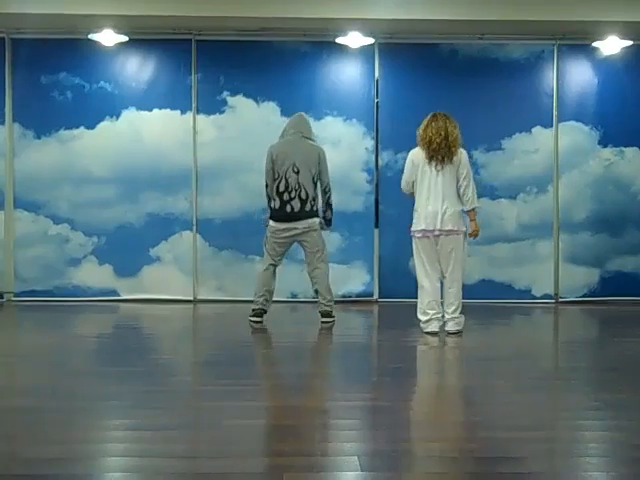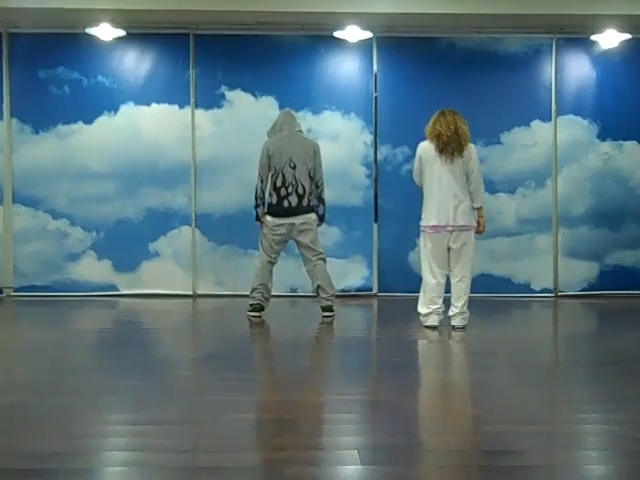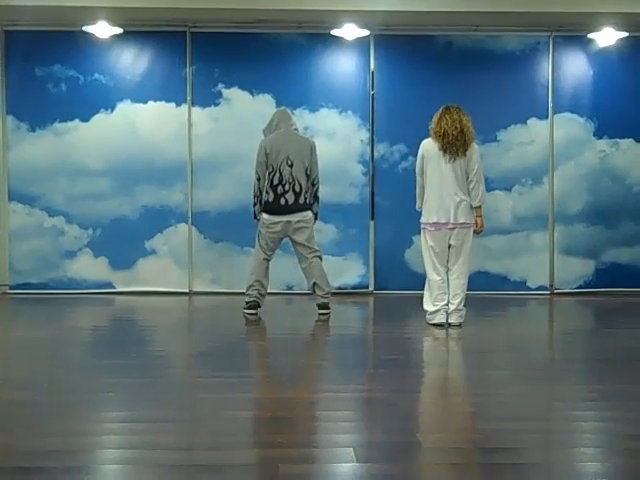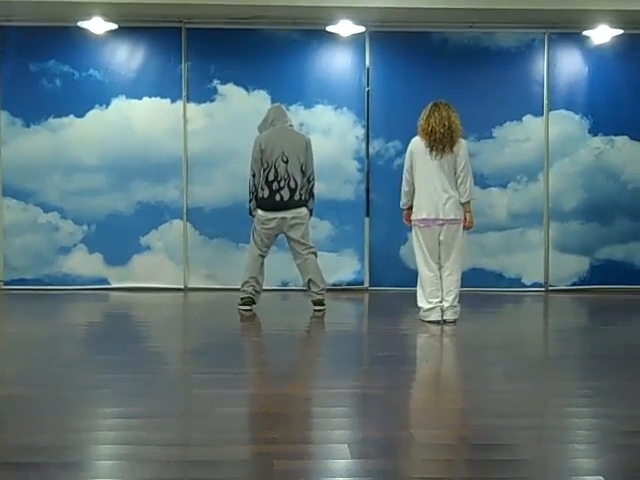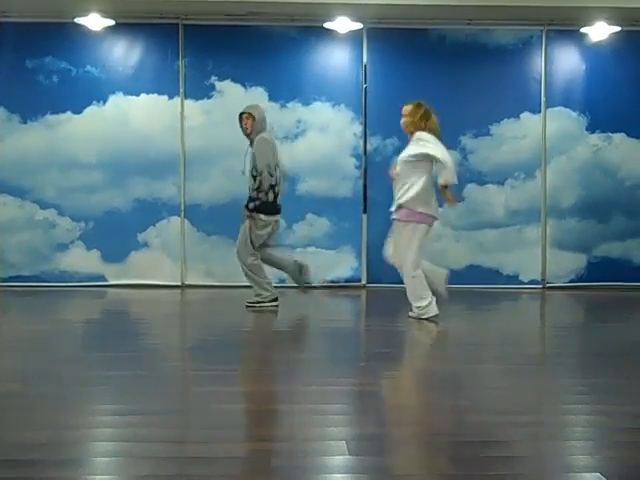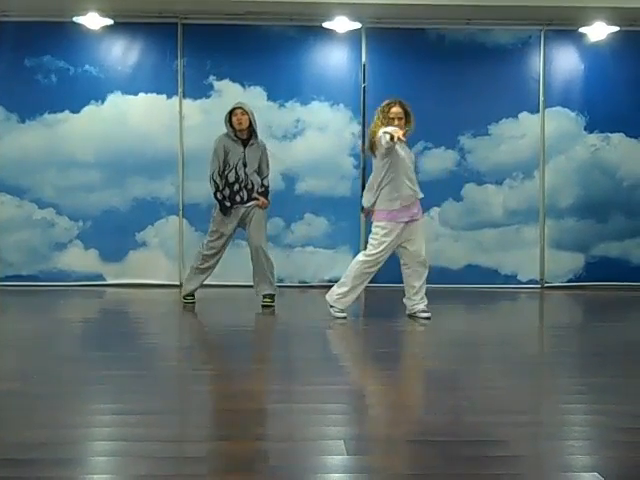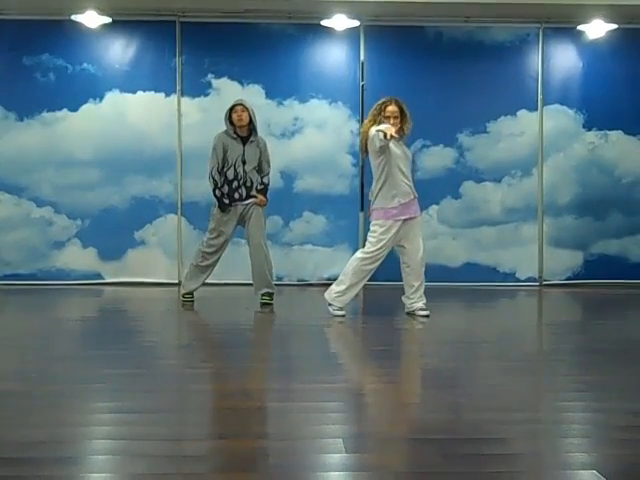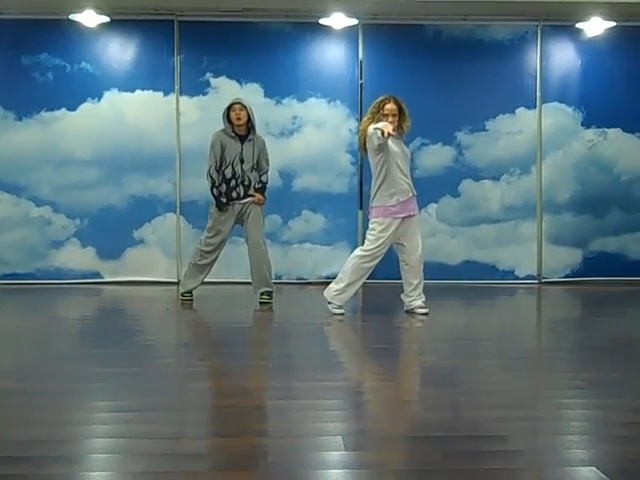
dt=0.5s
person 1, frame 1
left shoulder: (415, 155)
right shoulder: (459, 155)
left elbow: (406, 187)
right elbow: (466, 188)
right wrist: (473, 218)
left hip: (424, 222)
right hip: (451, 221)
left knee: (428, 275)
right knee: (452, 275)
left ankle: (431, 322)
right ankle: (453, 321)
person 1, frame 2
left shoulder: (424, 148)
right shoulder: (468, 150)
left elbow: (418, 180)
right elbow: (475, 184)
right wrist: (480, 214)
left hip: (434, 218)
right hip: (461, 218)
left knee: (433, 271)
right knee: (460, 270)
left ankle: (431, 316)
right ankle: (458, 317)
person 1, frame 3
left shoulder: (427, 146)
right shoulder: (470, 149)
left elbow: (420, 182)
right elbow: (475, 183)
left wrist: (421, 208)
right wrist: (479, 214)
left hip: (433, 215)
right hip: (461, 216)
left knee: (435, 268)
right knee: (458, 268)
left ankle: (437, 313)
right ankle: (455, 315)
person 1, frame 4
left shoulder: (416, 144)
right shoulder: (459, 145)
left elbow: (408, 179)
right elbow: (464, 179)
left wrist: (406, 207)
right wrist: (467, 210)
left hip: (424, 212)
right hip: (451, 212)
left knee: (428, 264)
right knee: (451, 264)
left ankle: (431, 310)
right ankle: (449, 311)
person 1, frame 5
left shoulder: (422, 138)
right shoulder: (414, 142)
left elbow: (444, 159)
left wrist: (445, 187)
right wrist: (399, 172)
left hip: (417, 209)
right hip: (404, 208)
left knee: (406, 261)
right knee: (395, 255)
left ankle: (425, 307)
right ankle: (437, 278)
person 1, frame 6
left shoulder: (400, 142)
right shoulder: (384, 140)
right elbow: (384, 135)
left wrist: (369, 202)
right wrist: (392, 132)
left hip: (412, 209)
right hip: (389, 213)
left knee: (417, 259)
right knee: (371, 258)
left ankle: (416, 304)
right ankle: (337, 299)
person 1, frame 7
left shoulder: (398, 141)
right shoulder: (377, 138)
right elbow: (377, 135)
right wrist: (384, 129)
left hip: (409, 207)
right hip: (387, 211)
left knee: (415, 258)
right knee: (369, 255)
left ankle: (415, 302)
right ankle: (335, 297)
person 1, frame 8
left shoulder: (397, 139)
right shoulder: (376, 137)
right elbow: (375, 133)
right wrist: (382, 127)
left hip: (408, 204)
right hip: (386, 208)
left knee: (413, 255)
right knee: (368, 253)
left ankle: (414, 300)
right ankle: (335, 295)
person 2, frame 1
left shoulder: (275, 149)
right shoulder: (317, 151)
left elbow: (268, 185)
right elbow: (325, 186)
right wrist: (327, 215)
left hip: (280, 220)
right hip: (308, 219)
left knee: (269, 264)
right knee: (318, 264)
left ankle: (258, 309)
right ankle: (326, 310)
person 2, frame 2
left shoulder: (270, 145)
right shoulder: (312, 145)
left elbow: (262, 180)
right elbow: (318, 182)
left wrist: (259, 211)
right wrist: (320, 212)
left hip: (276, 215)
right hip: (305, 215)
left knee: (266, 259)
right knee: (315, 259)
left ankle: (256, 305)
right ankle: (327, 304)
person 2, frame 3
left shoulder: (266, 143)
right shoulder: (308, 143)
left elbow: (260, 180)
right elbow: (314, 180)
left wrist: (257, 209)
right wrist: (314, 210)
left hip: (272, 213)
right hip: (301, 213)
left knee: (262, 256)
right knee: (311, 256)
left ankle: (253, 301)
right ankle: (323, 301)
person 2, frame 4
left shoulder: (262, 140)
right shoulder: (303, 140)
left elbow: (255, 176)
right elbow: (309, 177)
left wrist: (253, 205)
right wrist: (309, 206)
left hip: (267, 209)
right hip: (296, 209)
left knee: (257, 252)
right knee: (306, 253)
left ankle: (248, 297)
right ankle: (318, 298)
person 2, frame 5
left shoulder: (260, 142)
right shoulder: (262, 142)
left elbow: (266, 176)
left wrist: (251, 205)
left hip: (262, 211)
right hip: (265, 209)
left knee: (245, 252)
right knee: (255, 251)
left ankle: (266, 295)
right ankle: (296, 269)
person 2, frame 6
left shoulder: (259, 145)
right shoulder: (223, 142)
left elbow: (264, 174)
right elbow: (215, 174)
left wrist: (264, 195)
right wrist: (223, 202)
left hip: (254, 204)
right hip: (228, 205)
left knee: (259, 246)
right knee: (211, 248)
left ankle: (267, 291)
right ankle: (189, 288)
person 2, frame 7
left shoulder: (259, 143)
right shoulder: (222, 139)
left elbow: (265, 171)
right elbow: (214, 171)
left wrist: (263, 193)
right wrist: (221, 199)
left hip: (252, 202)
right hip: (227, 202)
left knee: (259, 245)
right knee: (212, 245)
left ankle: (266, 290)
right ankle: (188, 286)
person 2, frame 8
left shoulder: (258, 141)
right shoulder: (220, 138)
left elbow: (264, 170)
right elbow: (212, 169)
left wrist: (261, 191)
right wrist: (218, 197)
left hip: (251, 201)
right hip: (225, 201)
left knee: (257, 243)
right knee: (210, 243)
left ankle: (265, 288)
right ankle: (187, 285)
